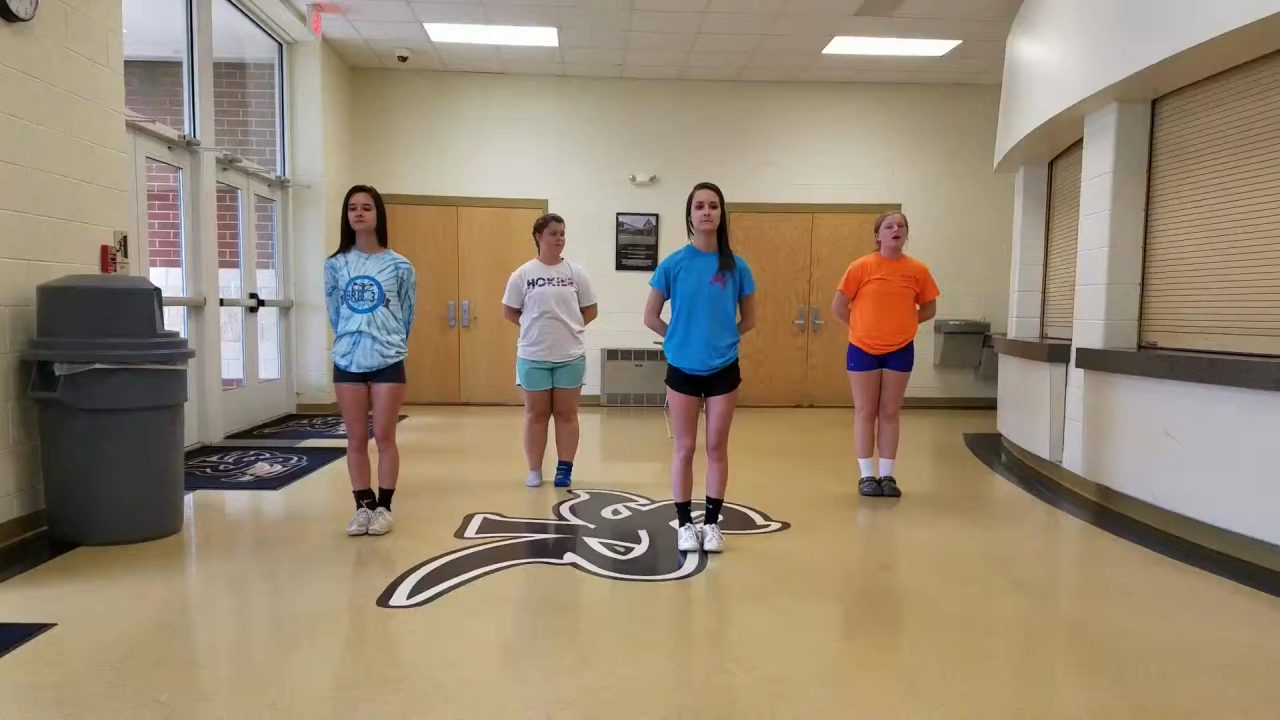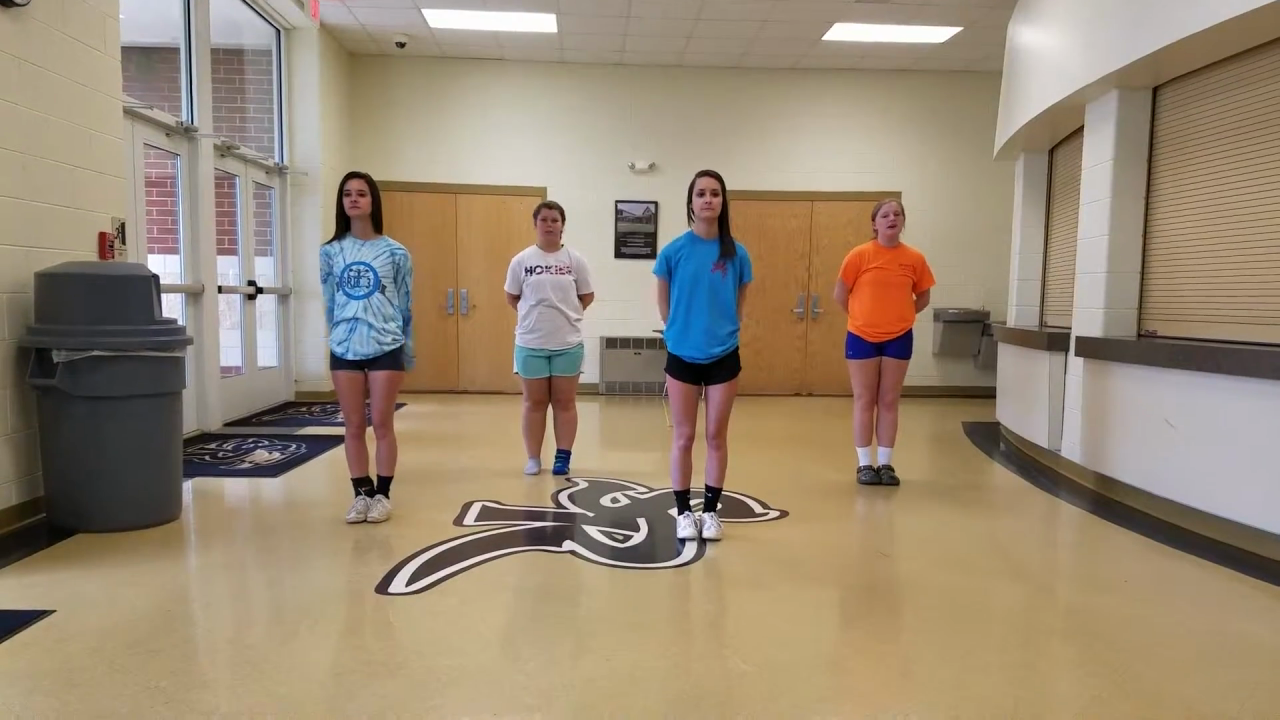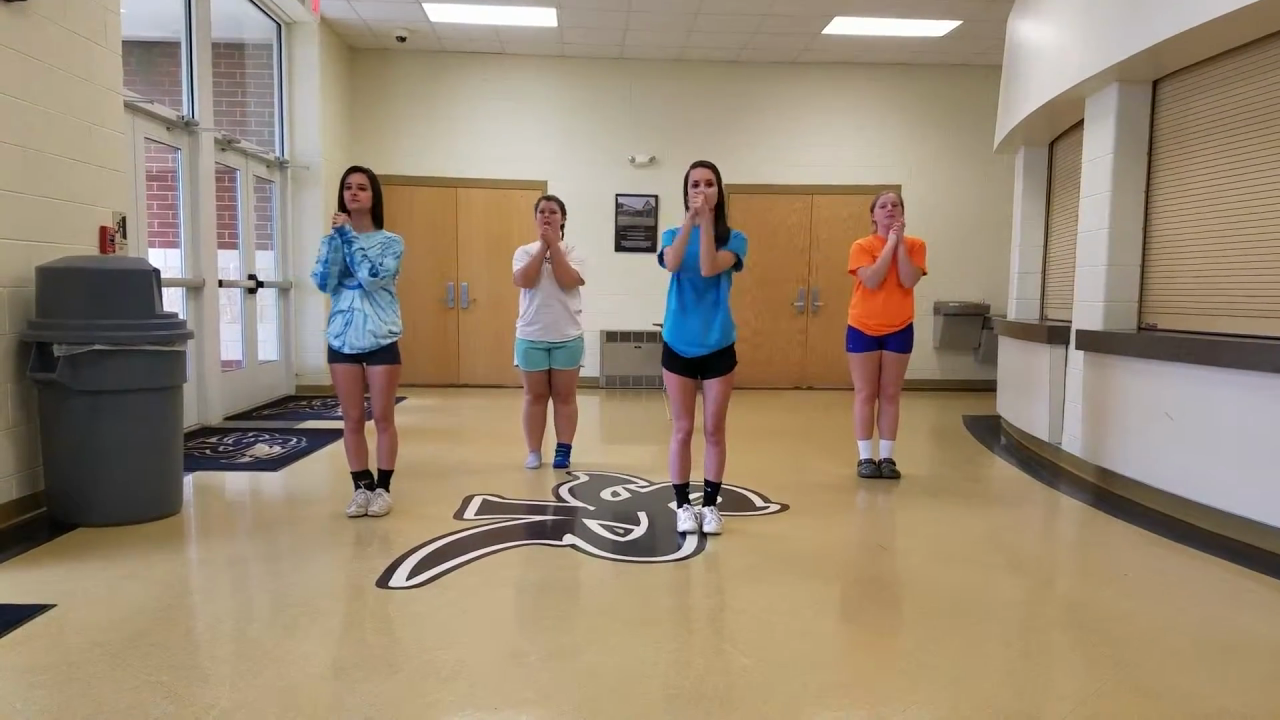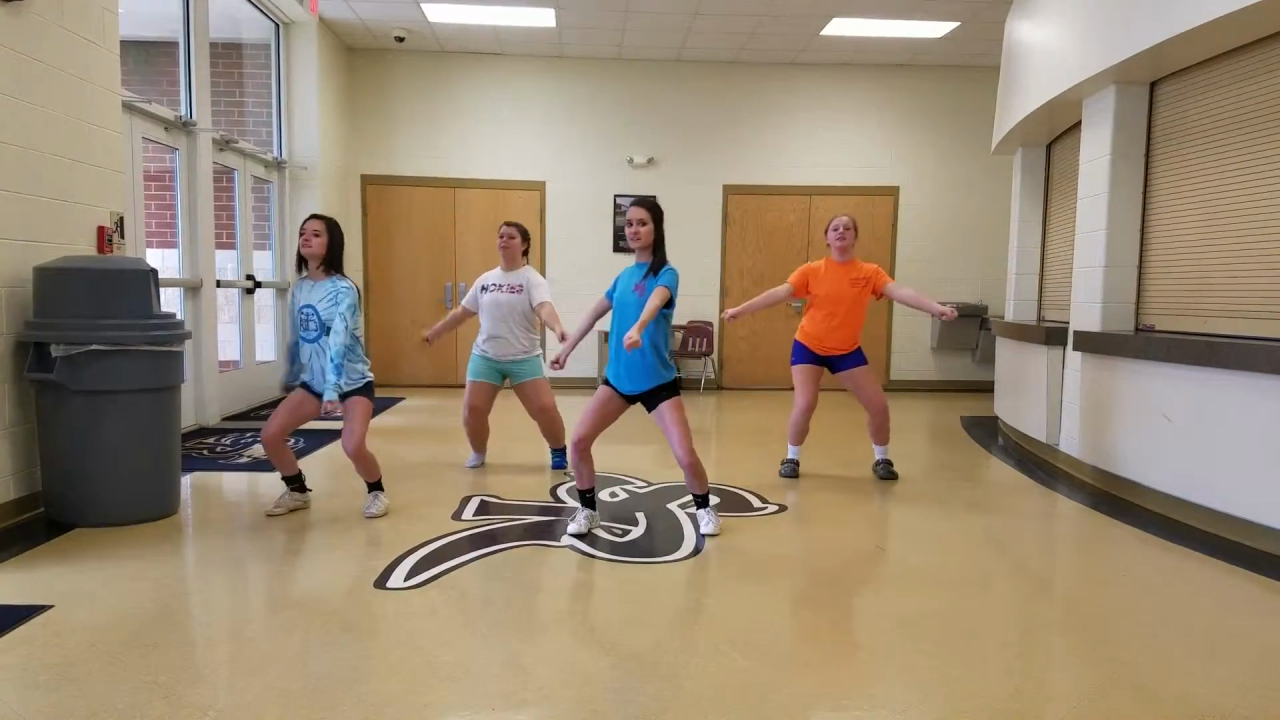
dt=0.7s
person 1, frame 1
left shoulder: (736, 266)
right shoulder: (672, 265)
left elbow: (749, 319)
right elbow: (650, 317)
left wrist: (721, 338)
right wrist: (681, 338)
left hip: (723, 369)
right hip: (683, 368)
left knee: (717, 449)
right knee: (685, 449)
left ankle: (712, 523)
right ankle: (685, 524)
person 1, frame 2
left shoulder: (736, 254)
right shoulder: (673, 252)
left elbow: (739, 309)
right elbow: (664, 307)
left wrist: (722, 333)
right wrist: (680, 335)
left hip: (724, 358)
right hip: (682, 357)
left knee: (716, 437)
right knee: (683, 437)
left ankle: (711, 511)
right ankle: (683, 512)
person 1, frame 3
left shoulder: (734, 239)
right shoulder: (673, 235)
left elbow: (709, 269)
right elbow: (673, 264)
left wrist: (707, 219)
right wrist: (690, 217)
left hip: (718, 347)
right hip: (679, 346)
left knee: (714, 431)
right knee: (682, 431)
left ankle: (710, 505)
right ankle: (683, 506)
person 1, frame 4
left shoulder: (666, 274)
right shoulder: (624, 276)
left elbow: (654, 305)
right elbow: (594, 314)
left wrist: (637, 328)
right wrist: (567, 349)
left hip: (658, 381)
right hip: (617, 378)
left knee: (686, 456)
right knee: (578, 441)
left ankle: (703, 509)
right ankle: (587, 509)
person 2, frame 1
left shoulder: (399, 266)
right shoulder: (336, 264)
left elbow: (406, 316)
right elbow: (335, 315)
right wrist: (350, 344)
left hip: (387, 362)
right hip: (347, 362)
left knee: (384, 438)
right knee: (356, 440)
left ankle: (383, 507)
right ankle: (363, 506)
person 2, frame 2
left shoulder: (395, 252)
right shoulder: (331, 252)
left elbow: (405, 306)
right elbow: (331, 306)
left wrist: (406, 351)
right wrist: (344, 335)
left hip: (385, 350)
right hip: (344, 350)
left knee: (382, 425)
right knee: (354, 427)
left ankle: (383, 494)
right ankle: (362, 493)
person 2, frame 3
left shoulder: (391, 242)
right shoulder: (329, 241)
left elbow: (372, 278)
right elbow: (324, 283)
left wrist: (348, 234)
right wrist: (337, 236)
left hip: (381, 341)
right hip: (342, 341)
left knee: (382, 418)
right knee: (352, 420)
left ankle: (382, 488)
right ankle: (362, 487)
person 2, frame 4
left shoulder: (343, 290)
right shoulder: (298, 289)
left elbow: (340, 341)
right elbow: (294, 339)
left wrist: (334, 391)
right wrist: (290, 378)
left hip: (354, 383)
right hip: (313, 382)
left knee: (353, 447)
right knee: (271, 436)
left ankle: (376, 491)
right ankle: (297, 490)
person 3, frame 1
left shoulder: (918, 270)
right shoulder: (861, 266)
left elbow: (929, 309)
right elbow: (838, 305)
left wrist: (902, 324)
right wrist: (862, 326)
left hip: (899, 350)
right hip: (863, 349)
left knee: (890, 413)
right knee: (865, 412)
left ankle: (887, 475)
right ankle: (867, 475)
person 3, frame 2
left shoulder: (915, 259)
right shoulder: (859, 255)
left elbow: (923, 298)
right elbow: (840, 295)
left wrist: (900, 318)
right wrist: (861, 320)
left hip: (898, 339)
right hip: (862, 337)
left knee: (889, 402)
right knee: (864, 400)
left ankle: (885, 463)
right ankle: (864, 464)
person 3, frame 3
left shoulder: (914, 245)
right shoulder: (861, 246)
left elbow: (909, 281)
right elbow: (871, 281)
left wrist: (900, 242)
right wrist: (889, 243)
left hip: (898, 330)
right hip: (863, 329)
left knee: (890, 395)
right knee: (865, 394)
left ankle: (886, 458)
right ankle: (865, 457)
person 3, frame 4
left shoulder: (870, 273)
right shoulder: (811, 271)
left elbow: (901, 292)
right elbow: (779, 293)
left wrist: (937, 308)
right wrist: (740, 309)
left hip: (848, 350)
right hip: (808, 347)
left knee: (878, 406)
right knee: (804, 405)
left ankle: (882, 459)
right ankle: (792, 458)
person 4, frame 1
left shoulder: (576, 273)
right shoulder: (523, 274)
left elbow: (591, 310)
right elbow: (509, 311)
left wrist: (568, 327)
right wrist: (534, 327)
left hip: (570, 356)
right hip: (533, 356)
left knee: (566, 414)
right knee: (536, 414)
left ankle: (564, 468)
right ankle: (534, 470)
person 4, frame 2
left shoulder: (575, 260)
right shoulder: (521, 260)
left elbow: (586, 298)
right elbow: (512, 299)
left wrist: (566, 318)
right wrist: (533, 318)
left hip: (568, 343)
right hip: (530, 344)
left knee: (564, 402)
right knee: (534, 402)
left ankle: (563, 457)
right ankle: (533, 458)
person 4, frame 3
left shoulder: (572, 251)
right shoulder: (525, 251)
left elbow: (568, 281)
right elbow: (523, 281)
left wrist: (554, 244)
right wrist: (542, 246)
left hip: (567, 336)
right hip: (531, 336)
left knee: (564, 396)
right knee: (535, 396)
left ankle: (563, 451)
right ankle: (534, 452)
person 4, frame 4
left shoulder: (532, 280)
right shoulder: (485, 279)
left elbow: (545, 309)
right elbow: (462, 311)
left wrist: (558, 329)
right wrist: (435, 332)
left hip: (523, 358)
right hip: (485, 356)
left knee: (544, 409)
right knee: (473, 409)
left ankle: (559, 452)
right ankle: (478, 452)
